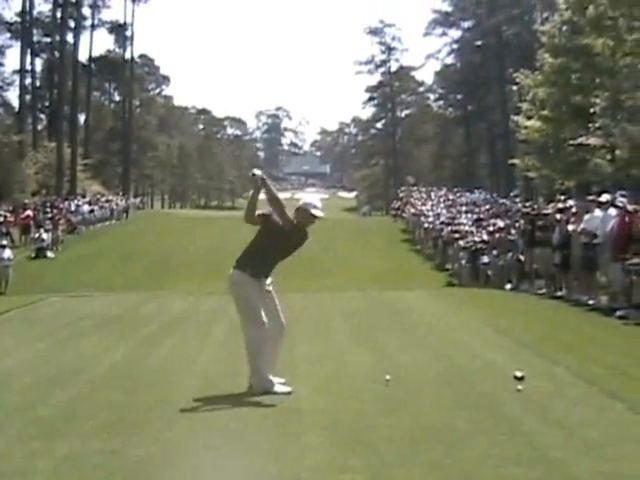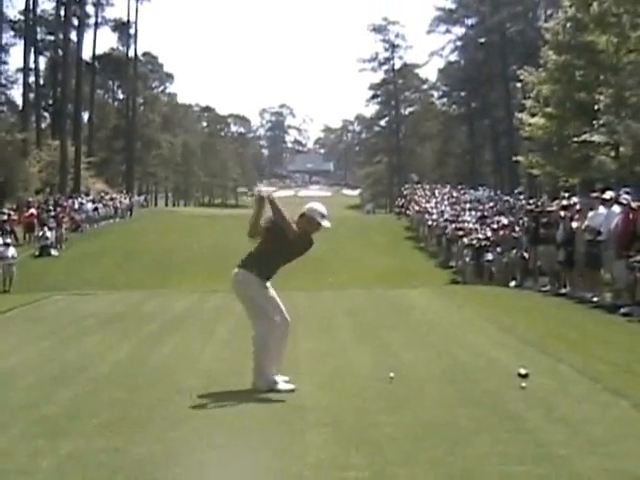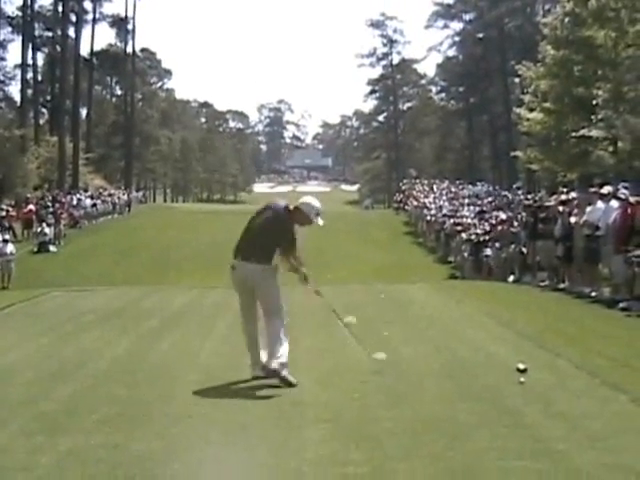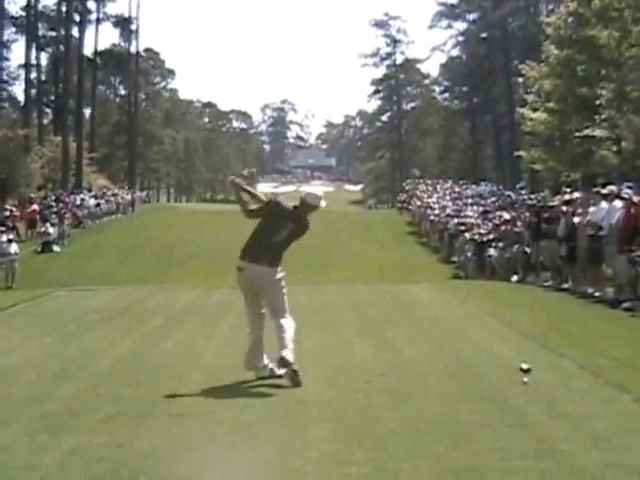
dt=0.2s
person 1, frame 1
left shoulder: (301, 234)
right shoulder: (272, 217)
left elbow: (284, 219)
right elbow: (249, 218)
left wrist: (266, 186)
right wrist: (256, 190)
left hip: (261, 281)
right hip: (242, 278)
left knee: (276, 327)
right knee: (258, 326)
left ankle: (264, 374)
right ankle: (261, 381)
person 1, frame 2
left shoulder: (306, 241)
right shoulder: (278, 224)
left elbow: (292, 233)
right elbow: (253, 233)
left wrist: (272, 202)
right wrist: (259, 206)
left hip: (260, 281)
right hip: (246, 277)
left knee: (280, 324)
right knee: (268, 323)
left ankle: (265, 373)
right ankle: (264, 380)
person 1, frame 3
left shoulder: (276, 207)
right shoulder: (286, 229)
right elbow: (289, 261)
left wrist: (300, 268)
right wrist: (301, 272)
left hip: (238, 267)
right hip: (261, 270)
left knee: (249, 318)
right knee: (275, 317)
left ankle: (259, 365)
right ankle: (277, 365)
person 1, frame 4
left shoulder: (278, 207)
right shoulder: (303, 226)
left elbow: (249, 211)
left wrist: (240, 188)
right wrist: (246, 189)
left hip: (245, 267)
right hip: (268, 272)
left knee: (256, 318)
right knee: (282, 318)
left ankle: (260, 365)
right ankle: (286, 357)
